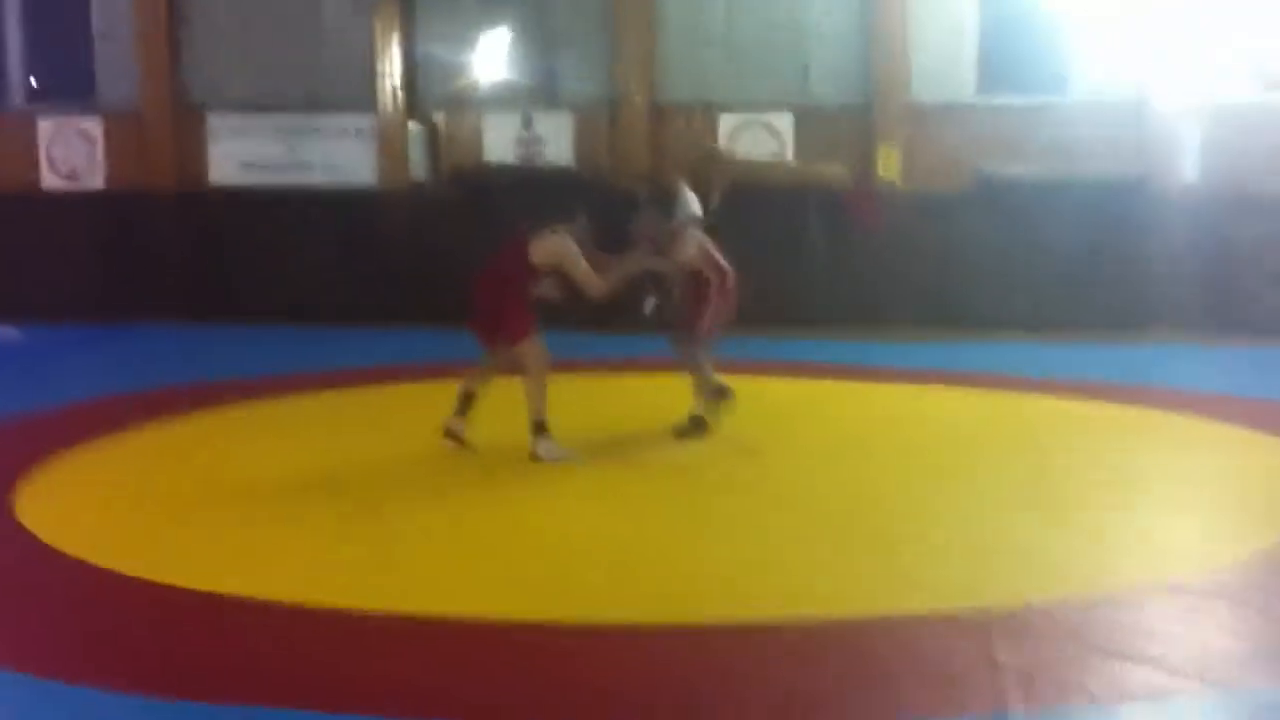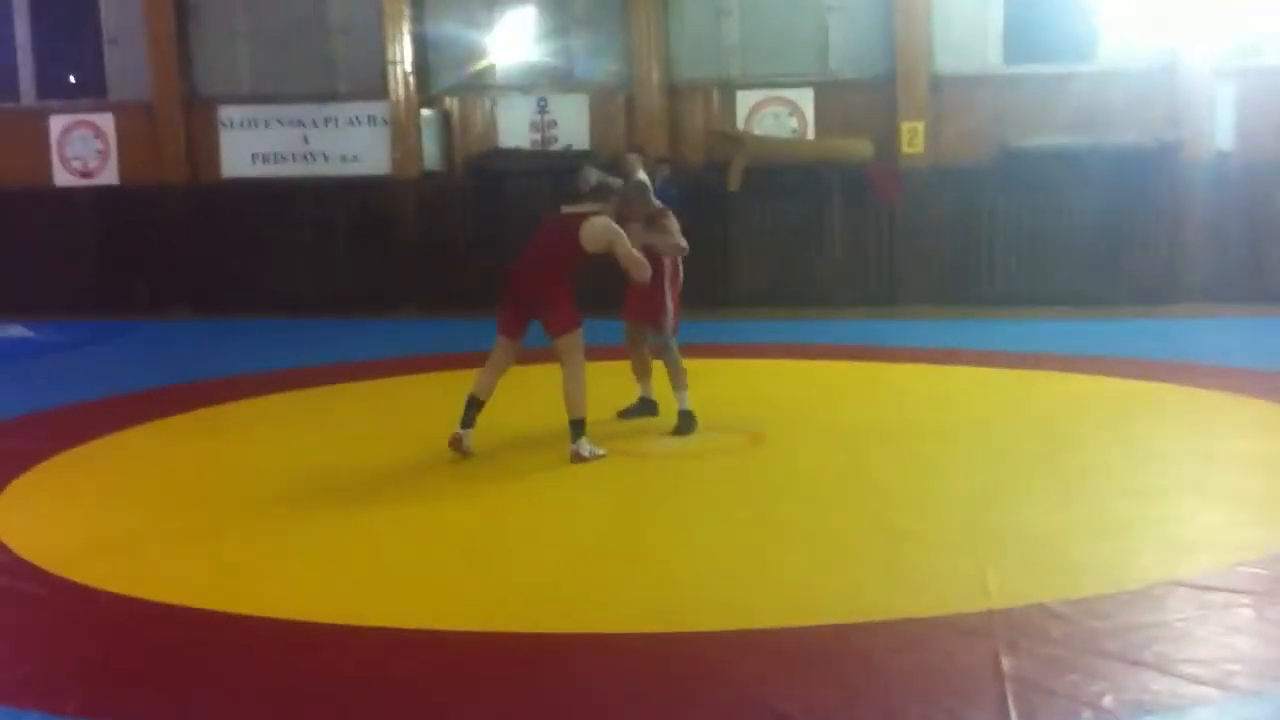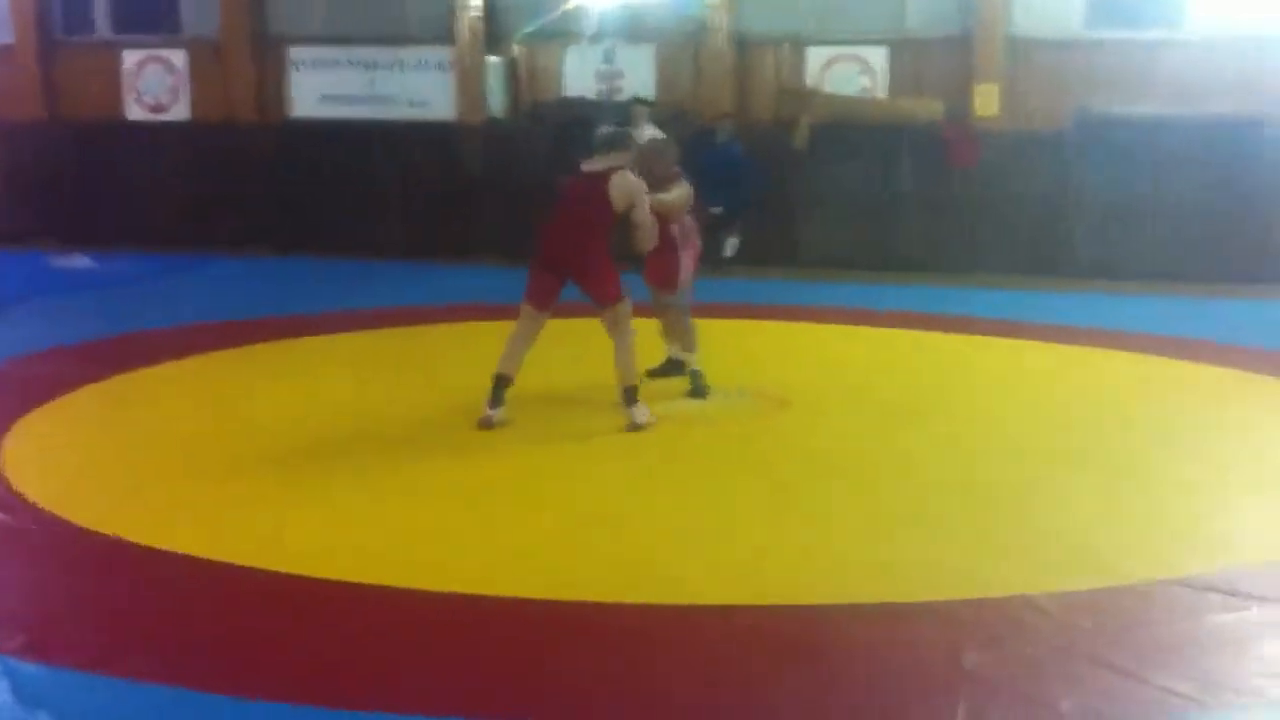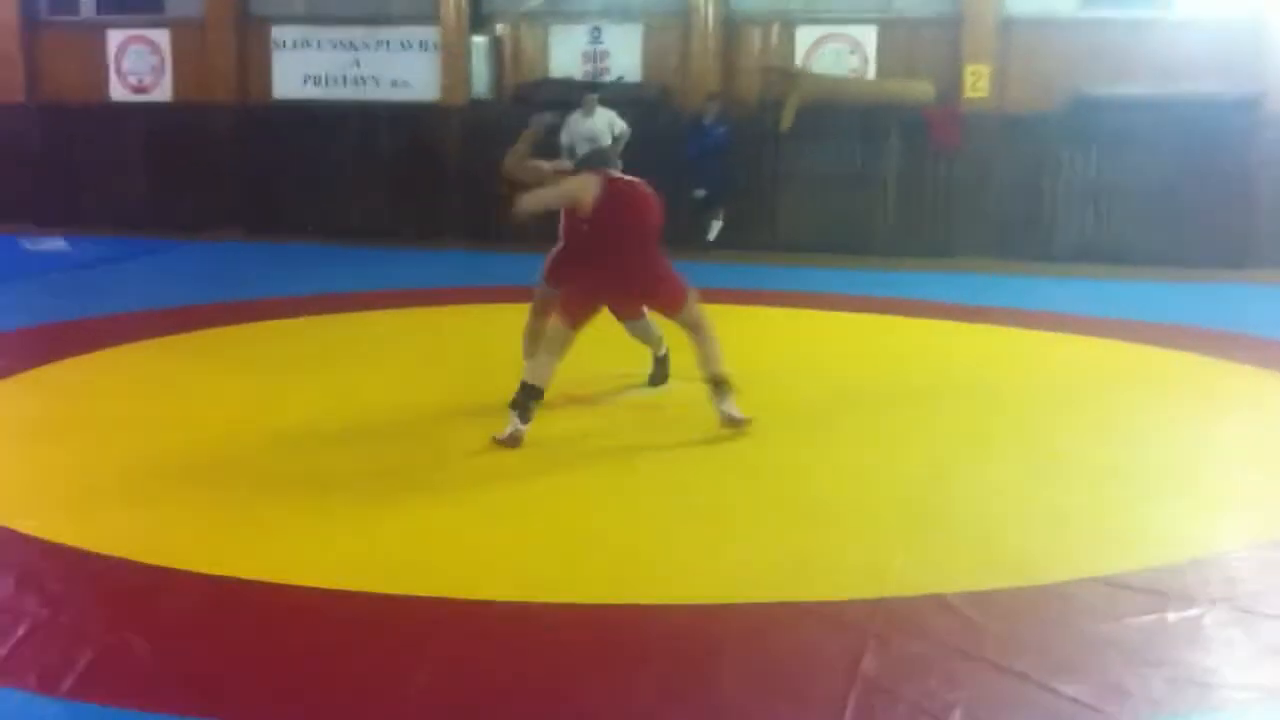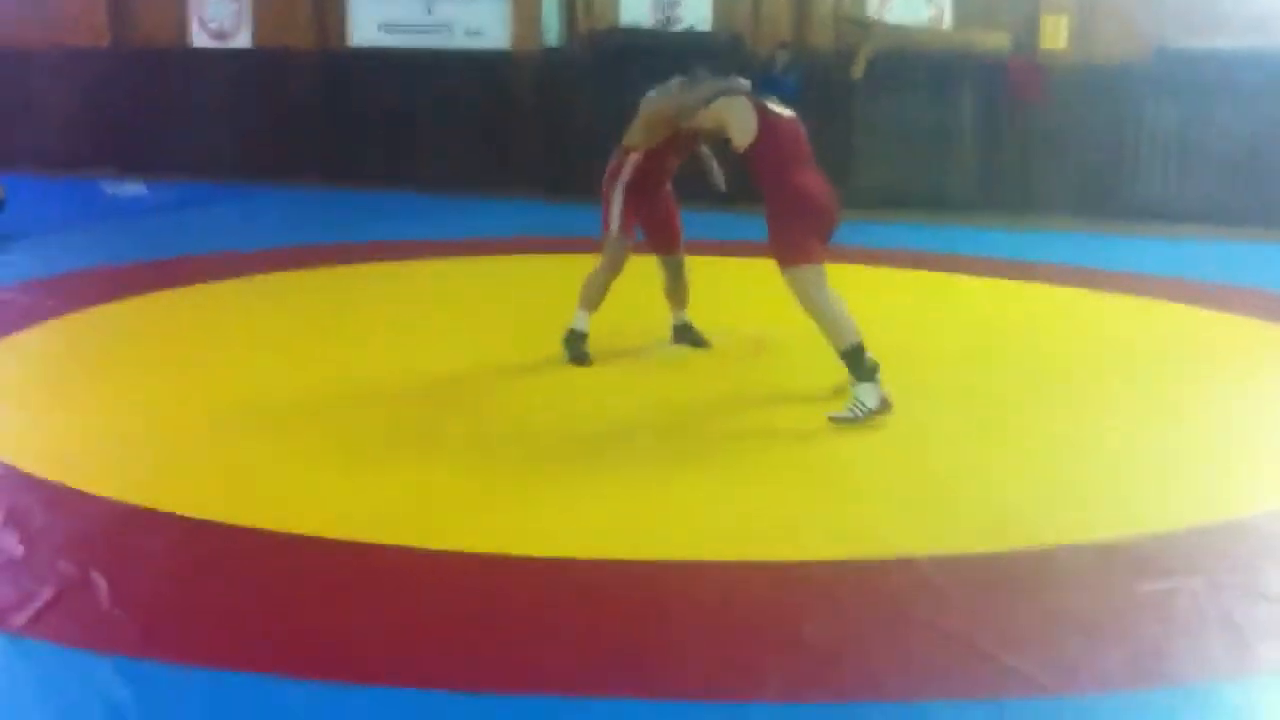
dt=0.7s
person 1, frame 1
left shoulder: (536, 238)
right shoulder: (564, 246)
right elbow: (596, 289)
left wrist: (543, 288)
right wrist: (629, 268)
left hip: (483, 292)
right hip: (504, 301)
left knee: (495, 358)
right knee: (537, 366)
left ankle: (458, 420)
right ankle: (542, 442)
person 1, frame 2
left shoulder: (561, 214)
right shoulder: (608, 227)
right elbow: (642, 274)
right wrist: (632, 251)
left hip: (519, 282)
right hip: (551, 288)
left knee: (499, 360)
right knee: (574, 362)
left ankle: (465, 430)
right ankle: (579, 444)
person 1, frame 3
left shoulder: (576, 173)
right shoulder: (631, 183)
right elbow: (646, 243)
left hip: (550, 250)
right hip: (589, 255)
left knee: (524, 330)
right knee: (621, 328)
left ankle: (495, 407)
right ankle: (634, 408)
person 1, frame 4
left shoulder: (584, 183)
right shoulder: (646, 193)
left elbow: (525, 205)
left hip: (599, 270)
right hip: (648, 268)
left knee: (552, 344)
right knee: (700, 325)
left ankle: (518, 423)
right ankle: (726, 405)
person 1, frame 5
left shoulder: (731, 106)
right shoulder: (785, 112)
left elbow: (691, 121)
left hip: (791, 209)
right hip: (820, 198)
left knee: (819, 301)
right knee: (818, 293)
left ankle: (869, 389)
right ankle: (863, 363)
person 2, frame 1
left shoulder: (685, 237)
right shoulder: (671, 237)
left elbow: (685, 262)
left hip: (717, 287)
right hip: (698, 288)
left knee: (695, 349)
right knee: (685, 345)
left ankle: (700, 417)
right ankle: (715, 388)
person 2, frame 2
left shoulder: (664, 218)
left elbow: (680, 247)
left wrist: (648, 239)
left hip: (662, 279)
right hip: (640, 278)
left knee: (665, 344)
right knee: (635, 339)
left ankle: (686, 411)
right ankle: (647, 399)
person 2, frame 3
left shoulder: (679, 188)
right shoulder: (649, 178)
left elbow: (663, 202)
left hip: (678, 245)
right hip: (658, 244)
left knee: (676, 305)
right knee: (662, 304)
left ankle: (694, 370)
right ankle: (676, 359)
person 2, frame 4
right shoulder: (562, 174)
right elbow: (513, 167)
right wrist: (533, 131)
right hip: (571, 249)
left knee: (633, 322)
right knee: (540, 307)
left ankle: (660, 353)
person 2, frame 5
right shoulder: (657, 108)
left elbow: (700, 147)
right elbow: (677, 105)
left wrist: (713, 167)
left hip: (656, 188)
right hip: (626, 186)
left knee: (674, 260)
right knee: (614, 260)
left ankle: (681, 325)
right ankle: (576, 333)
